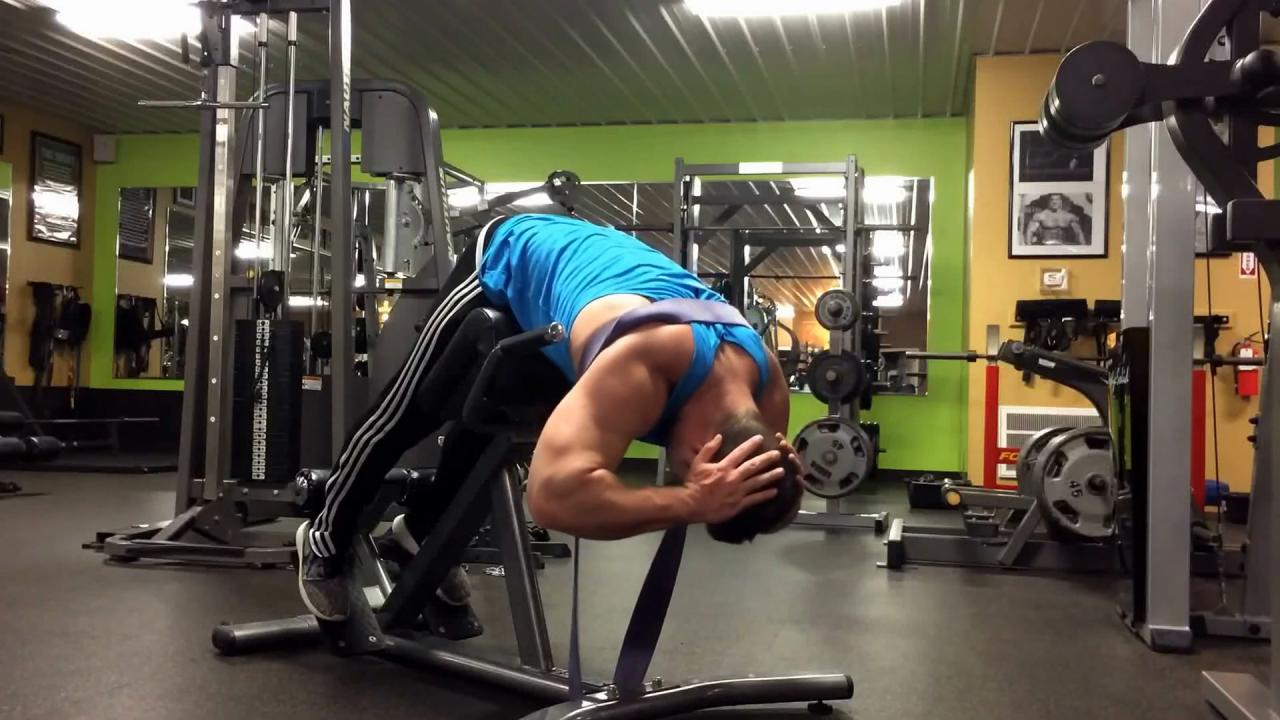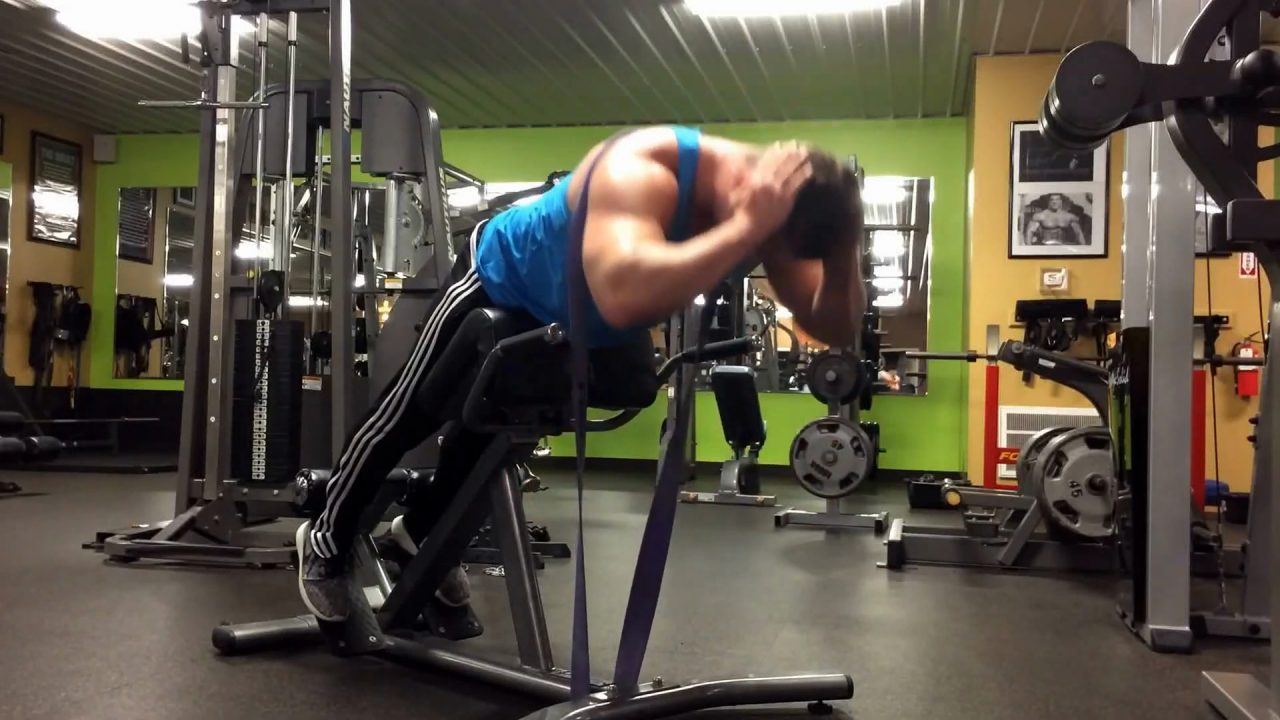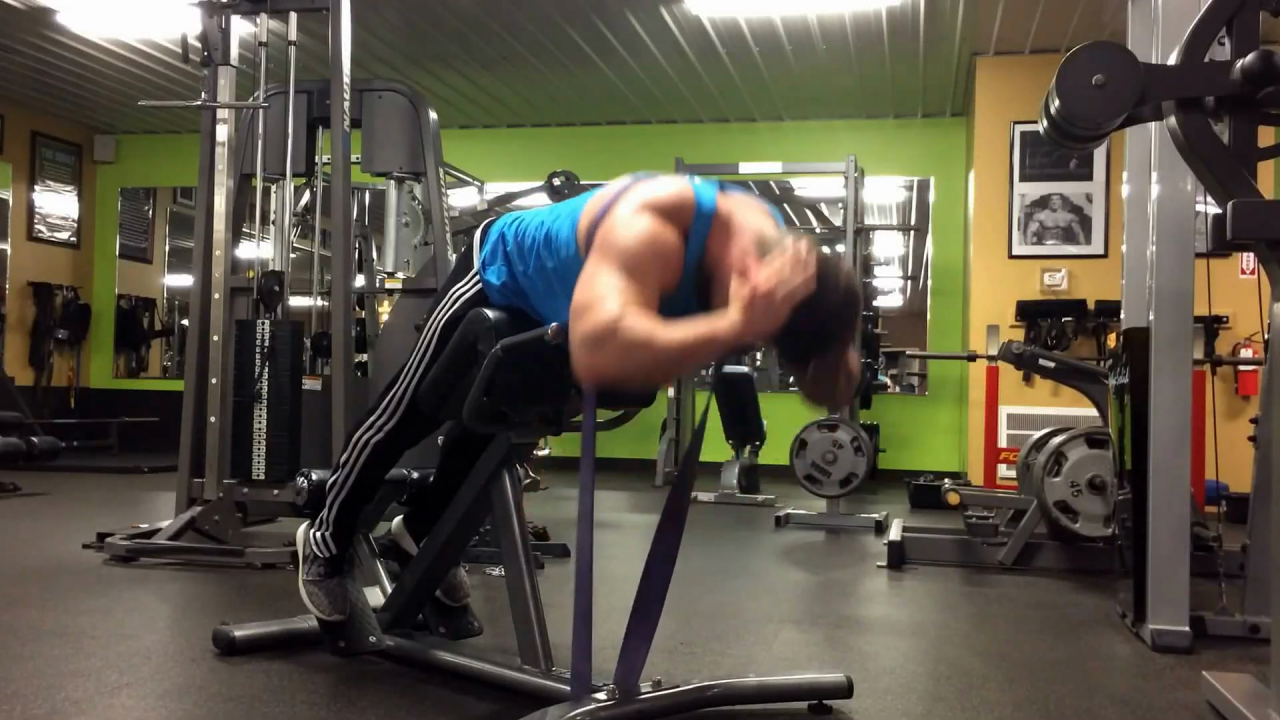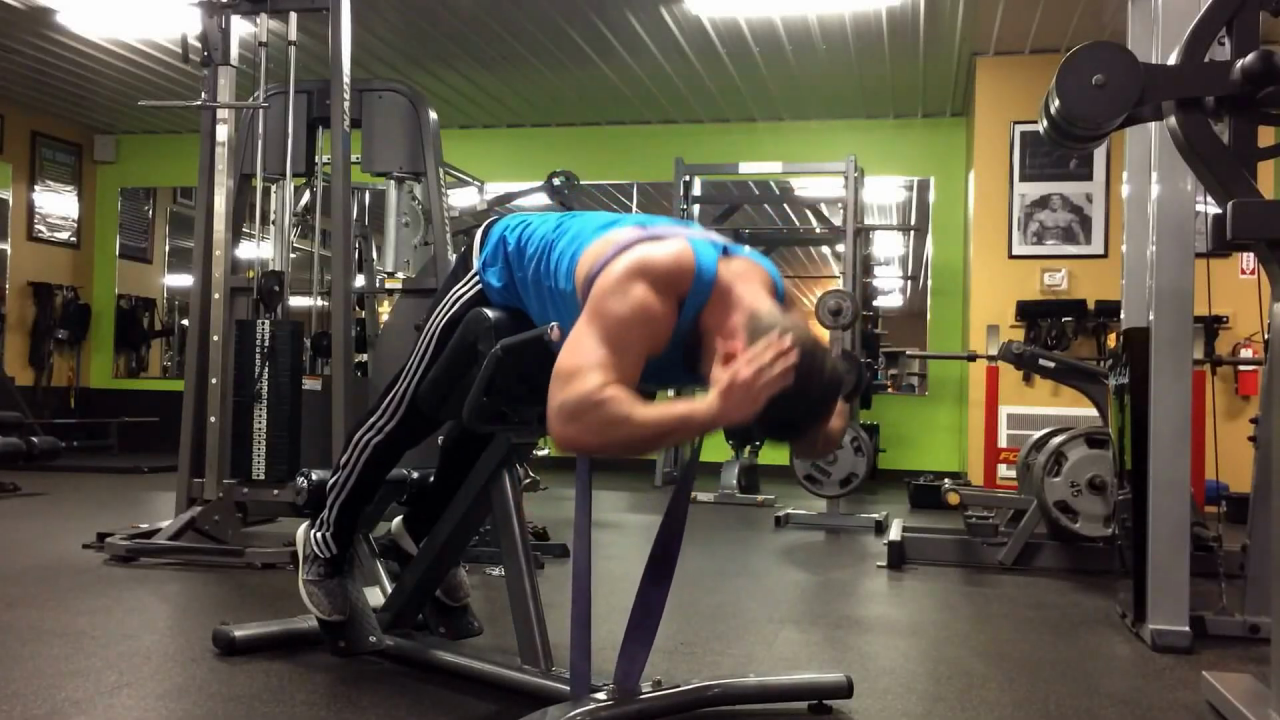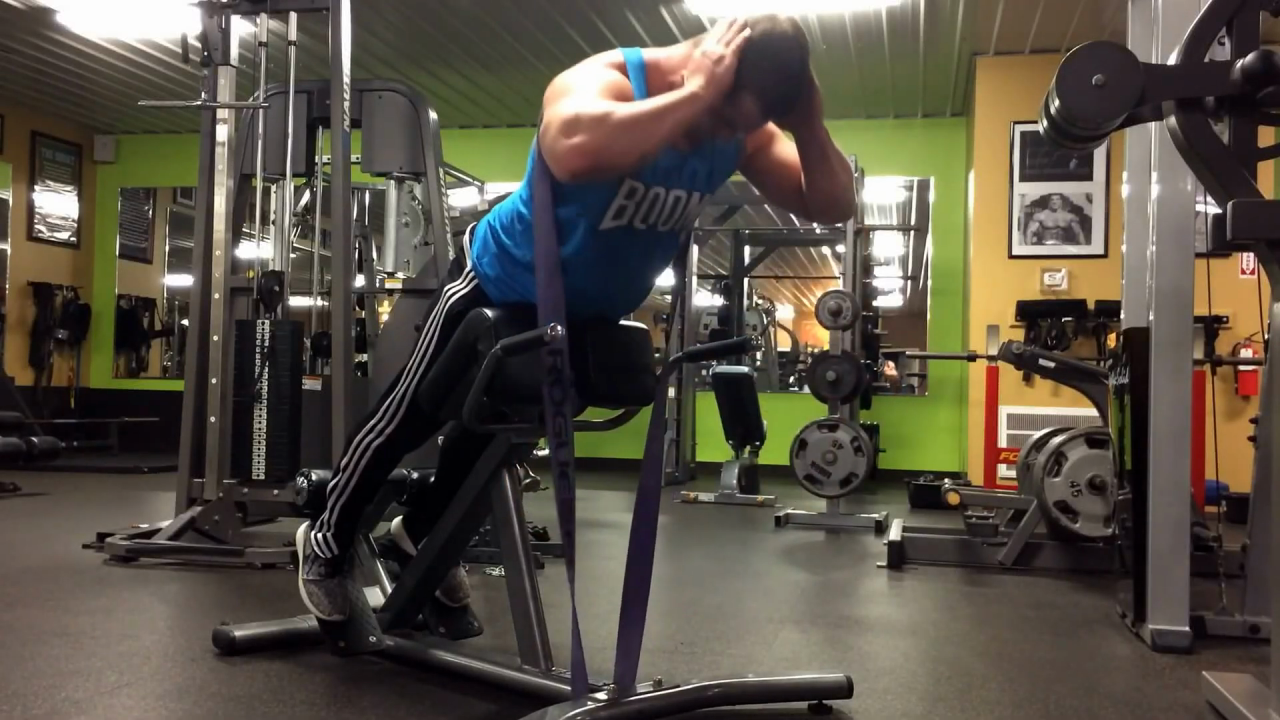
dt=1s
person 1, frame 1
left shoulder: (764, 385)
right shoulder: (643, 363)
left elbow: (761, 494)
right elbow: (552, 493)
left wrist: (783, 490)
right wrist: (692, 501)
right hip: (510, 264)
right knee: (406, 418)
left ankle: (421, 529)
right ankle: (325, 542)
person 1, frame 2
left shoulder: (761, 204)
right shoulder: (642, 170)
left elbow: (836, 328)
right elbow: (623, 293)
left wrist: (841, 245)
right wrist: (749, 228)
left hip: (572, 327)
right hip: (502, 283)
right knee: (405, 420)
left ankle: (421, 532)
right ankle: (327, 544)
person 1, frame 3
left shoulder: (781, 261)
right shoulder: (651, 226)
left elbow: (833, 392)
right elbow: (598, 355)
left wrist: (834, 355)
right wrist: (737, 323)
left hip: (555, 318)
right hip: (505, 277)
right knee: (409, 417)
left ankle: (423, 530)
right ankle: (326, 543)
person 1, frame 4
left shoulder: (773, 309)
right shoulder: (646, 287)
left elbow: (813, 415)
right elbow: (571, 419)
left wrist: (823, 427)
right wrist: (713, 409)
left hip: (563, 301)
right hip: (505, 272)
right knee: (411, 416)
left ankle: (424, 530)
right ankle: (327, 543)
person 1, frame 5
left shoulder: (738, 132)
right shoulder: (604, 80)
left elbow: (832, 206)
right elbow: (575, 149)
left wrist: (809, 124)
right wrist: (696, 94)
left hip: (588, 317)
right hip: (499, 283)
right knee: (407, 421)
left ankle: (425, 533)
right ankle: (327, 546)
